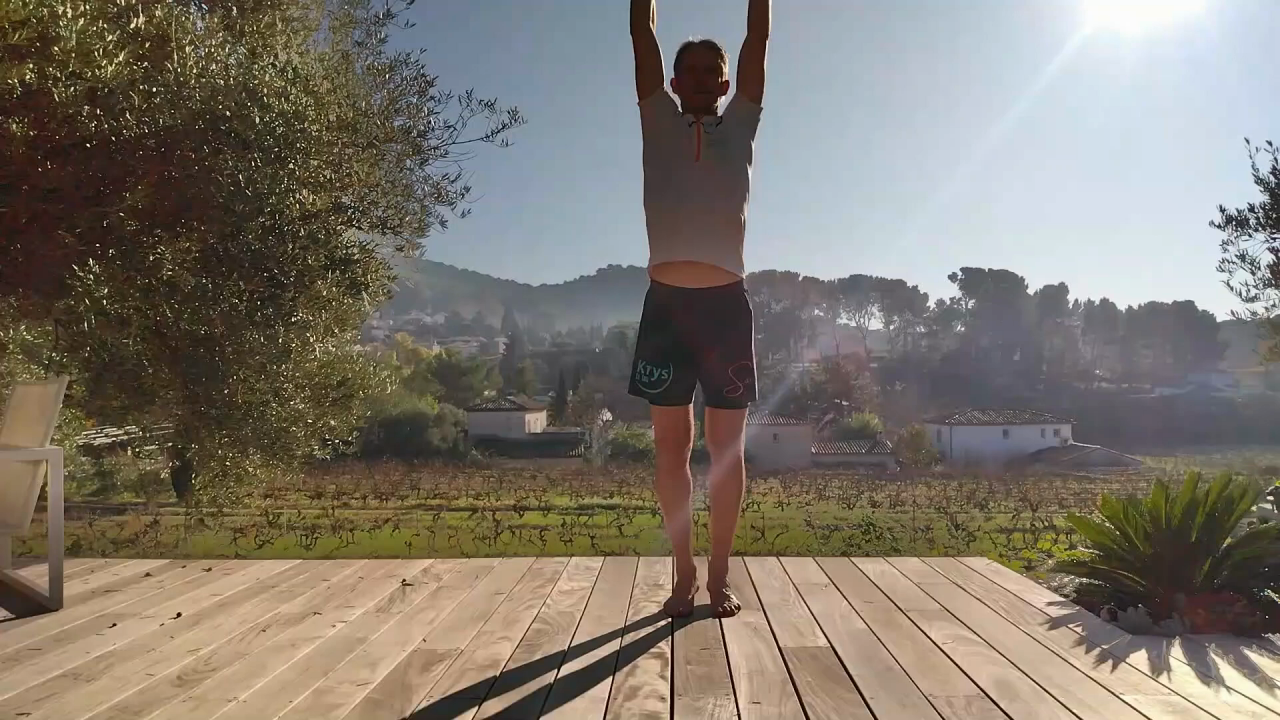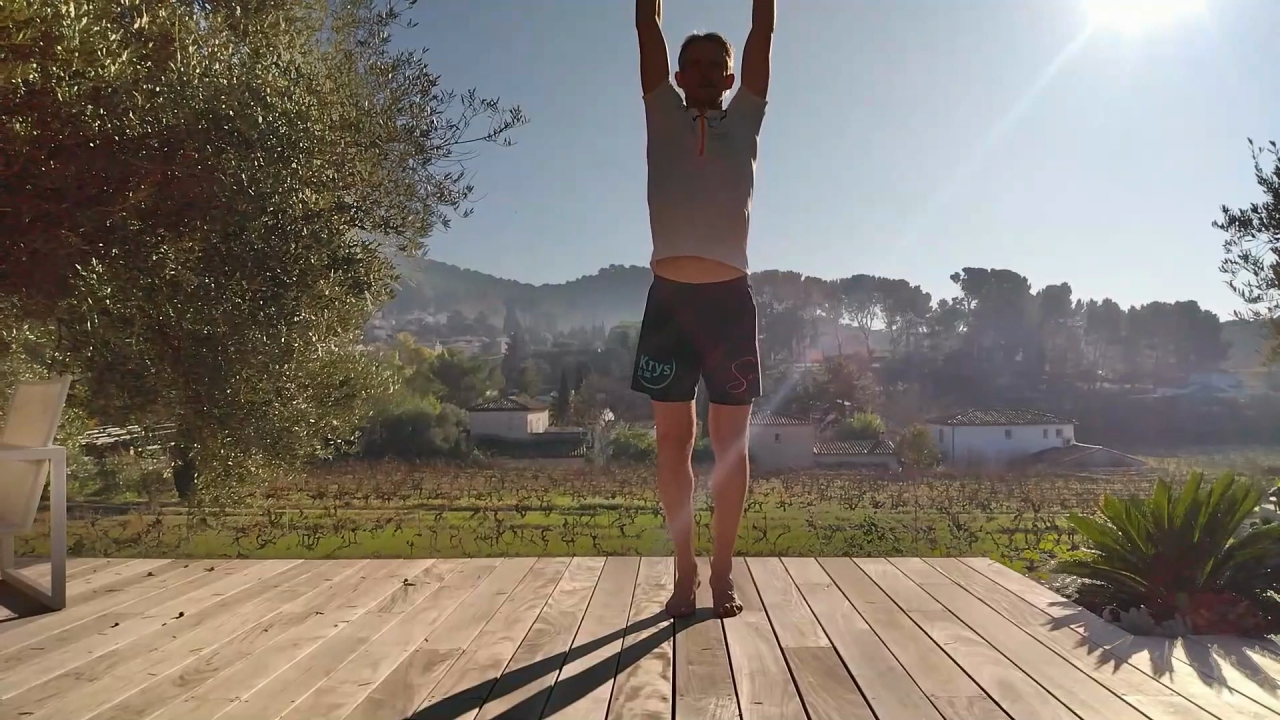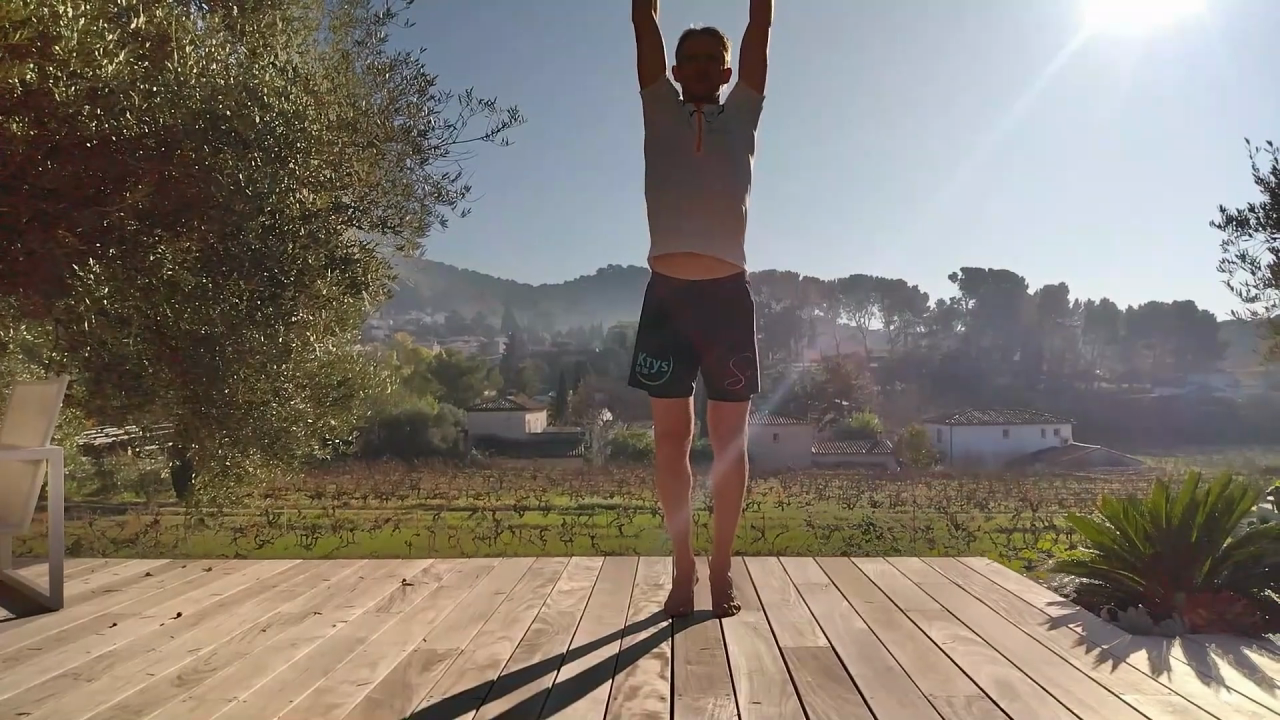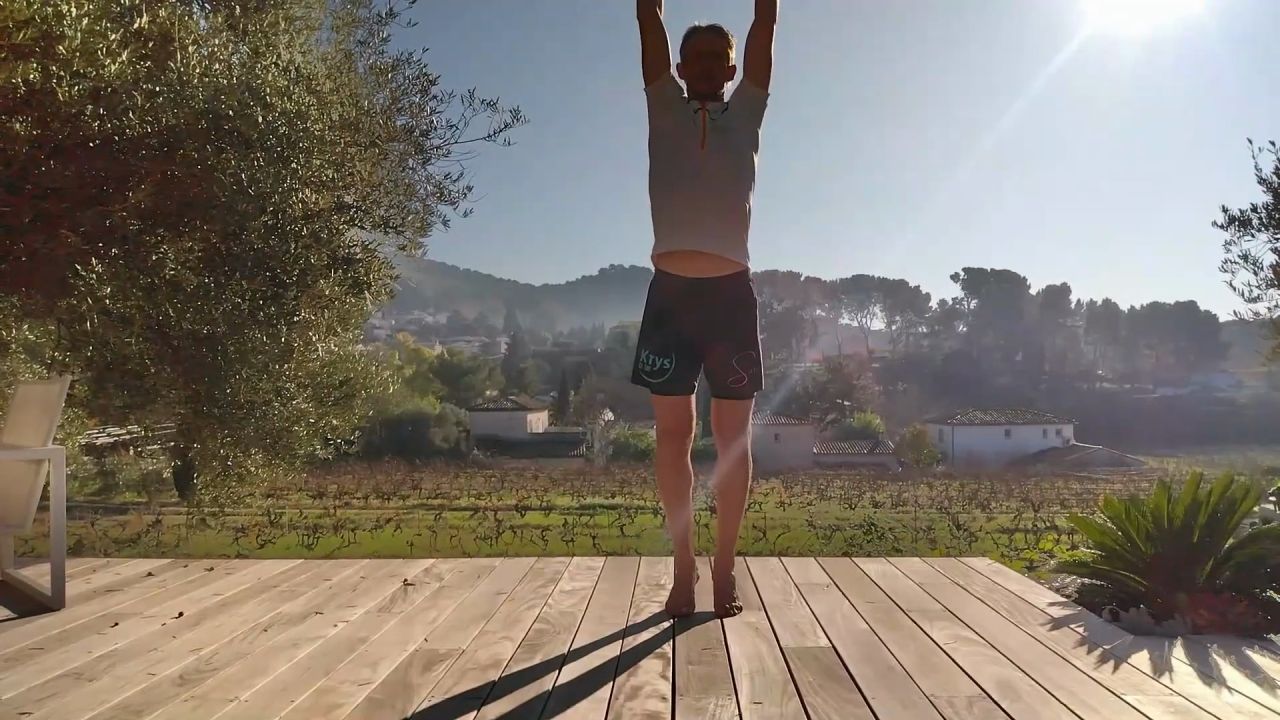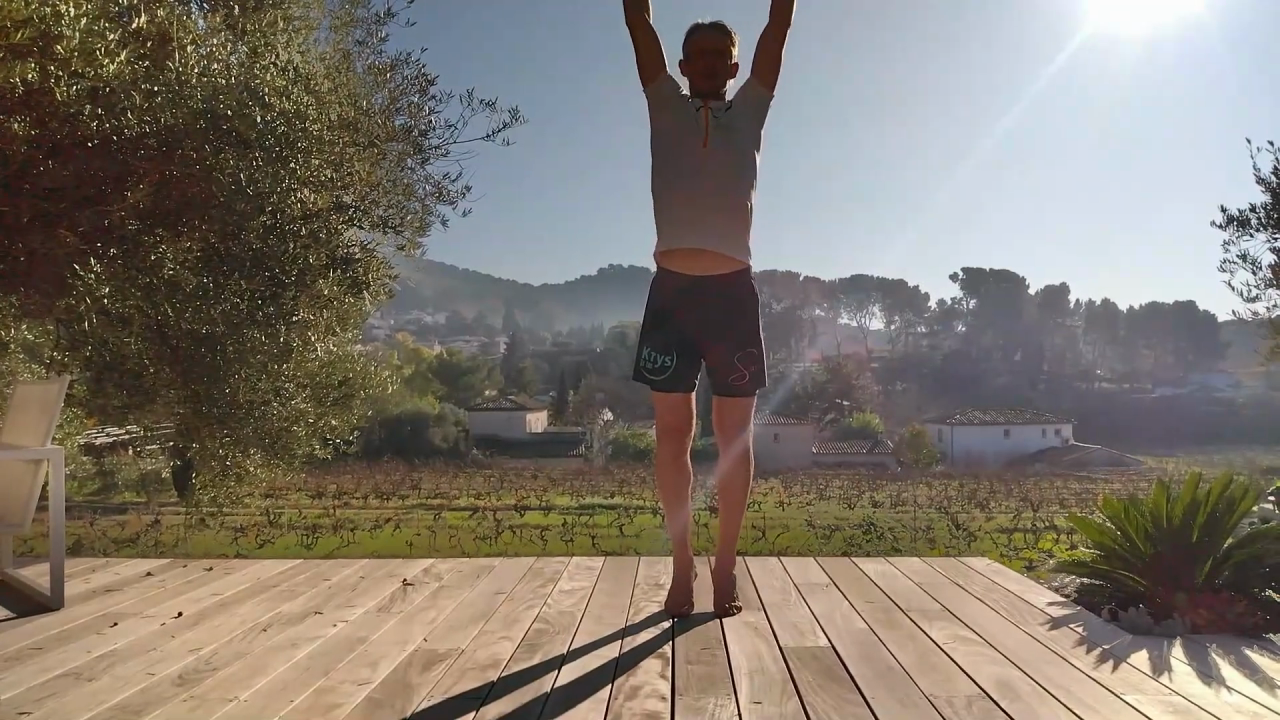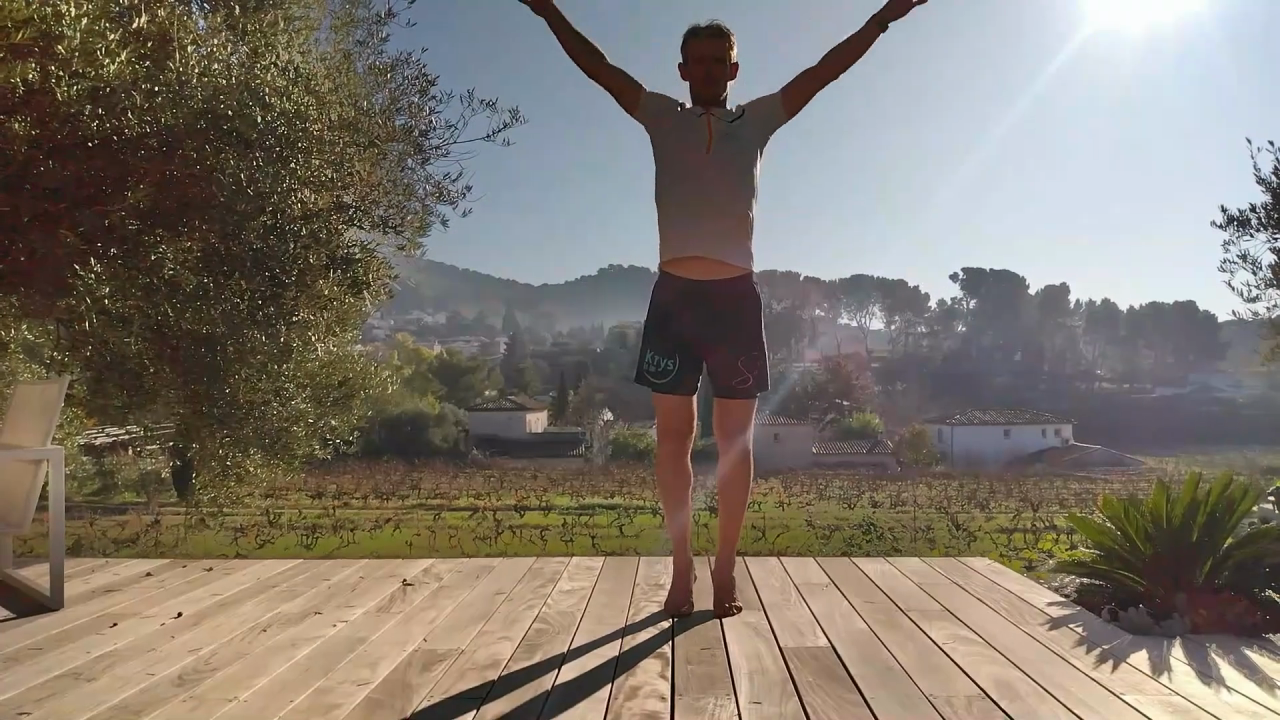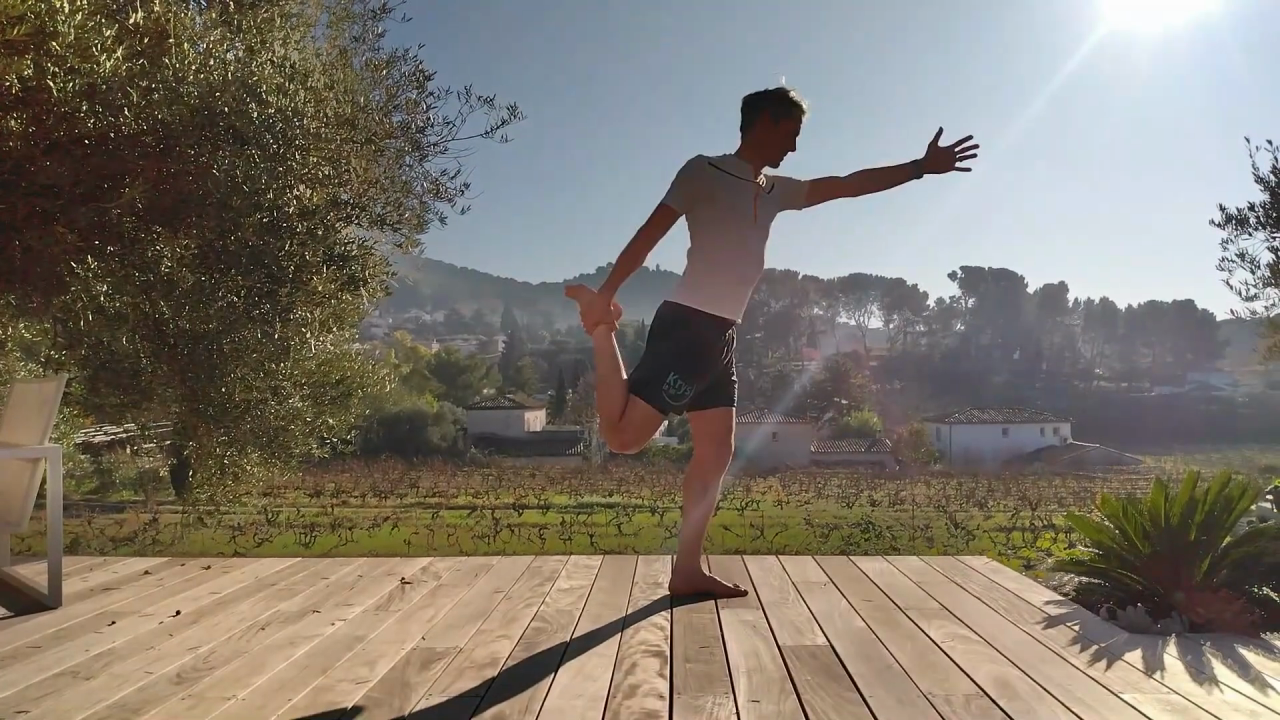
dt=0.7s
person 1, frame 1
left shoulder: (739, 126)
right shoulder: (659, 123)
left hip: (726, 303)
right hip: (667, 303)
left knee: (727, 447)
right knee: (671, 445)
left ankle: (719, 572)
right ankle: (684, 571)
person 1, frame 2
left shoulder: (744, 120)
right shoulder: (663, 116)
left hip: (729, 297)
right hip: (670, 297)
left knee: (731, 443)
right knee: (673, 441)
left ankle: (722, 571)
right ankle: (685, 570)
person 1, frame 3
left shoulder: (741, 115)
right shoulder: (661, 111)
left hip: (727, 293)
right hip: (668, 293)
left knee: (729, 440)
right knee: (671, 438)
left ankle: (722, 568)
right ankle: (683, 567)
person 1, frame 4
left shoulder: (746, 112)
right shoulder: (665, 108)
left hip: (730, 291)
right hip: (671, 291)
left knee: (732, 439)
right knee: (673, 436)
left ankle: (724, 569)
right ankle: (684, 568)
person 1, frame 5
left shoulder: (748, 112)
right shoulder: (665, 107)
left hip: (732, 291)
right hip: (672, 290)
left knee: (734, 437)
right knee: (673, 433)
left ankle: (725, 568)
right ankle: (682, 567)
person 1, frame 6
left shoulder: (755, 121)
right shoulder: (663, 117)
left elbow: (824, 71)
right elbow: (599, 68)
left hip: (735, 295)
right hip: (674, 294)
left knee: (734, 438)
right knee: (675, 434)
left ankle: (724, 569)
right ankle: (682, 568)
person 1, frame 7
left shoulder: (775, 191)
right shoulder: (704, 171)
left elbow: (849, 185)
right elbow: (648, 235)
left wrist: (920, 167)
right wrist: (604, 297)
left hip: (719, 335)
right hip: (687, 325)
left knee: (715, 453)
right knee: (622, 435)
left ankle: (687, 570)
